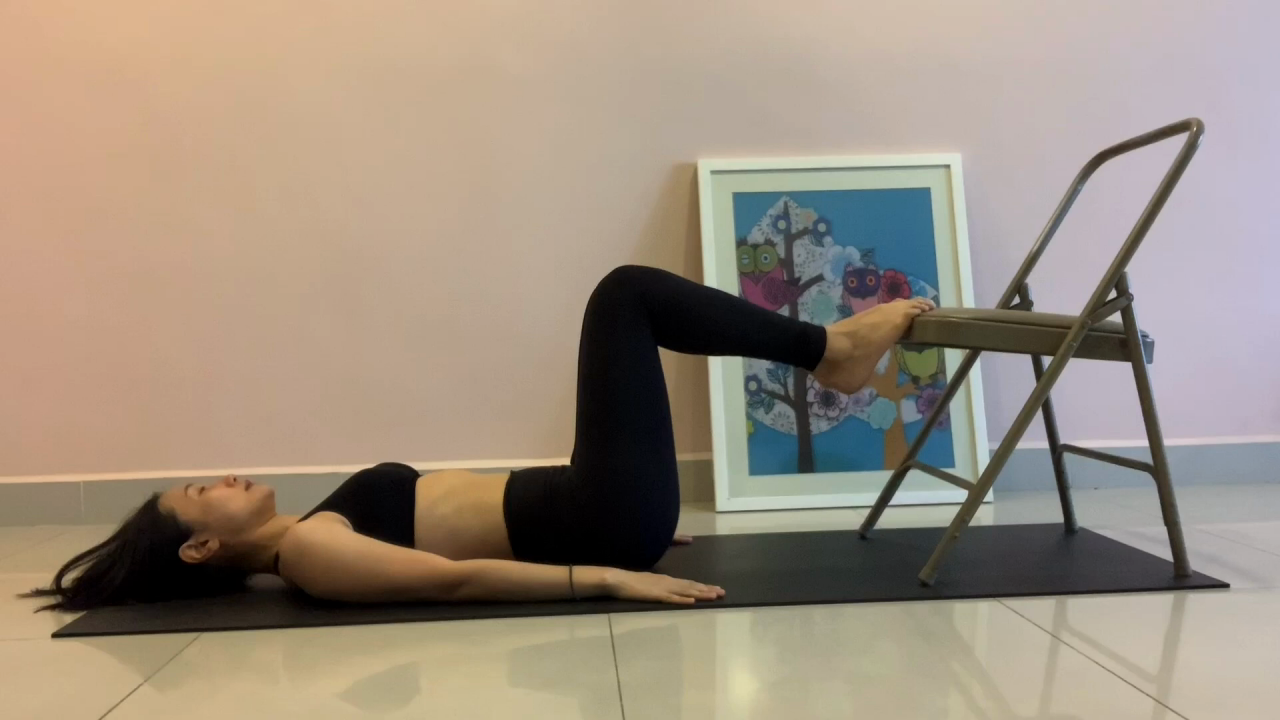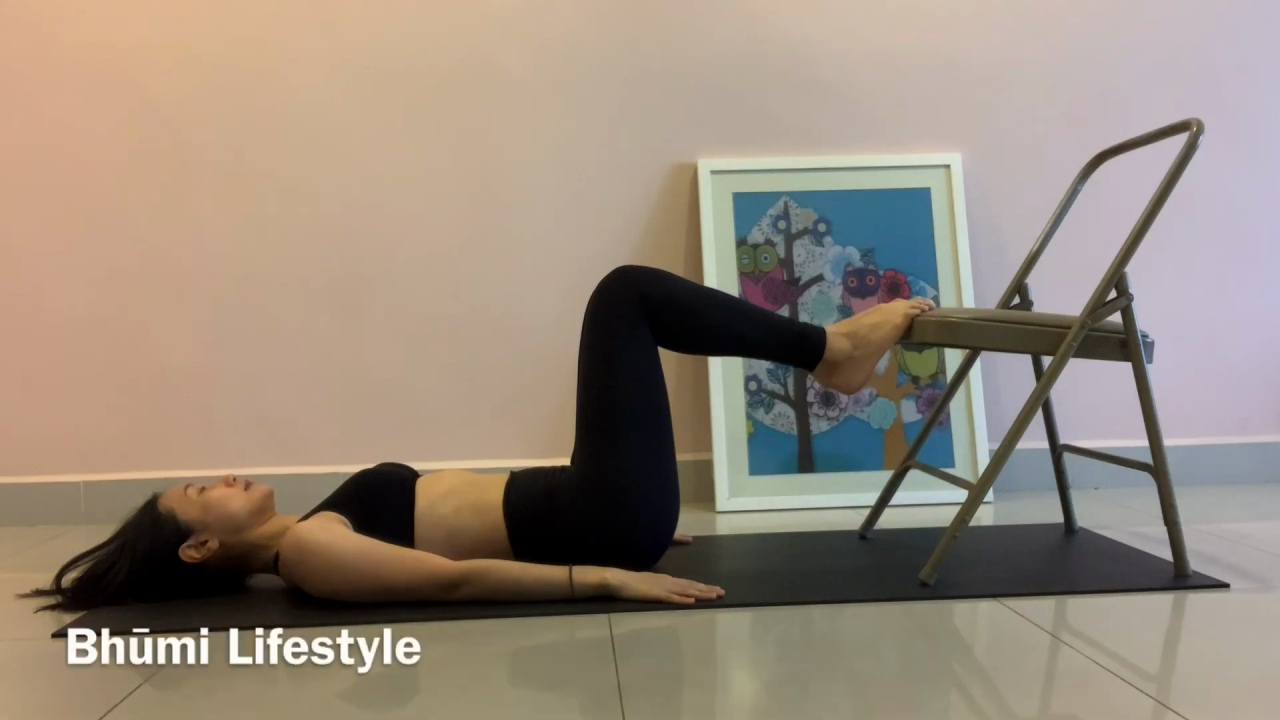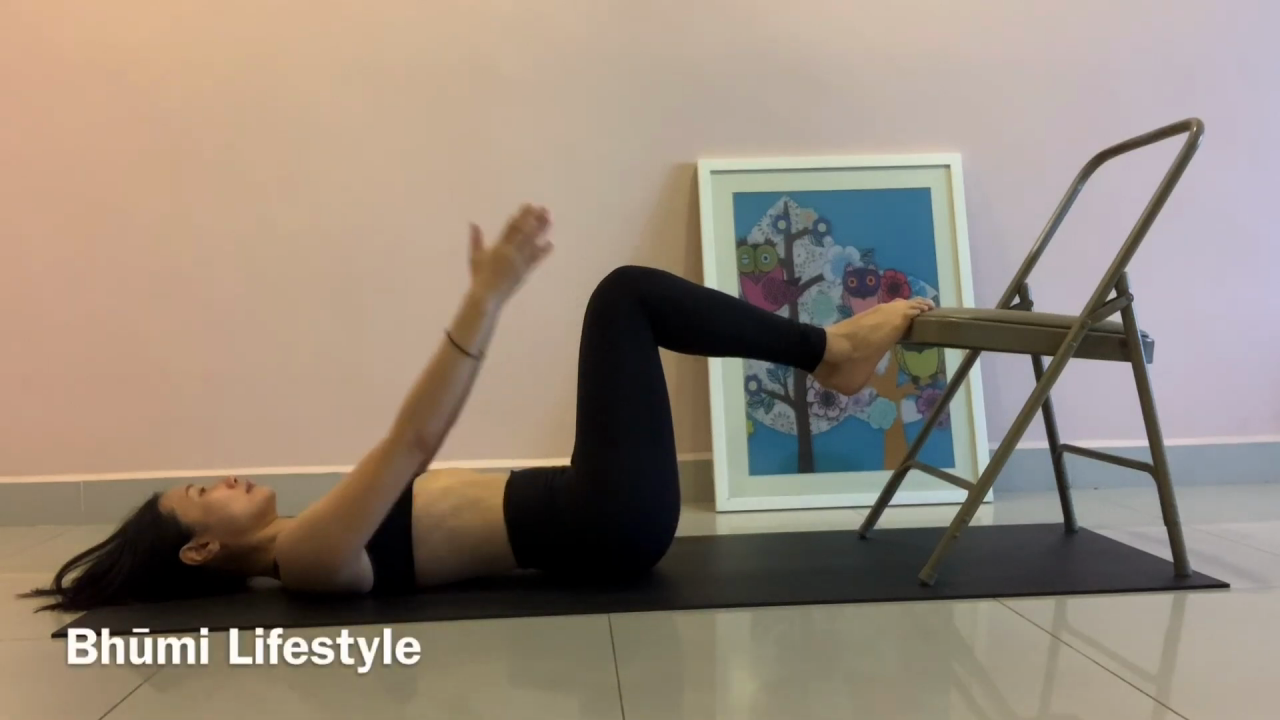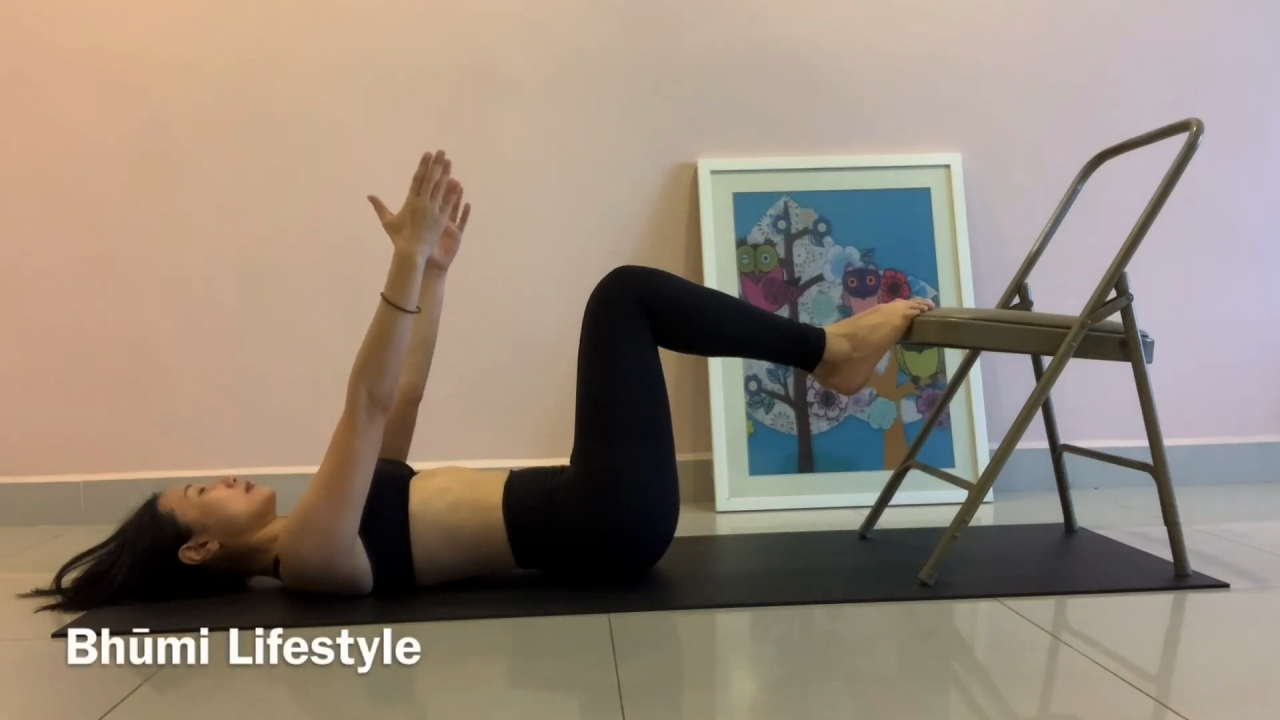
dt=0.5s
person 1, frame 1
left shoulder: (316, 530)
right shoulder: (305, 554)
right elbow: (450, 578)
right wrist: (604, 576)
left hip: (595, 511)
right hip: (601, 519)
left knee: (629, 297)
right knee: (622, 296)
left ankle: (826, 353)
right ankle: (828, 347)
person 1, frame 2
left shoulder: (317, 535)
right shoulder: (305, 553)
right elbow: (452, 581)
right wrist: (607, 577)
left hip: (589, 510)
right hip: (601, 522)
left knee: (630, 299)
right knee: (624, 295)
left ankle: (825, 352)
right ankle: (827, 347)
person 1, frame 3
left shoulder: (316, 538)
right shoulder: (306, 556)
left elbow: (410, 447)
right elbow: (411, 439)
left wrist: (481, 302)
right wrist: (488, 302)
left hip: (595, 516)
right hip: (606, 525)
left knee: (629, 296)
right knee: (623, 295)
left ankle: (823, 352)
right ankle: (828, 346)
person 1, frame 4
left shoulder: (318, 536)
right shoulder: (310, 554)
left elbow: (401, 401)
right elbow: (365, 403)
left wrist: (434, 271)
right wrist: (405, 259)
left hip: (596, 516)
right hip: (605, 522)
left knee: (631, 295)
right knee: (622, 296)
left ankle: (824, 352)
right ankle: (826, 348)
